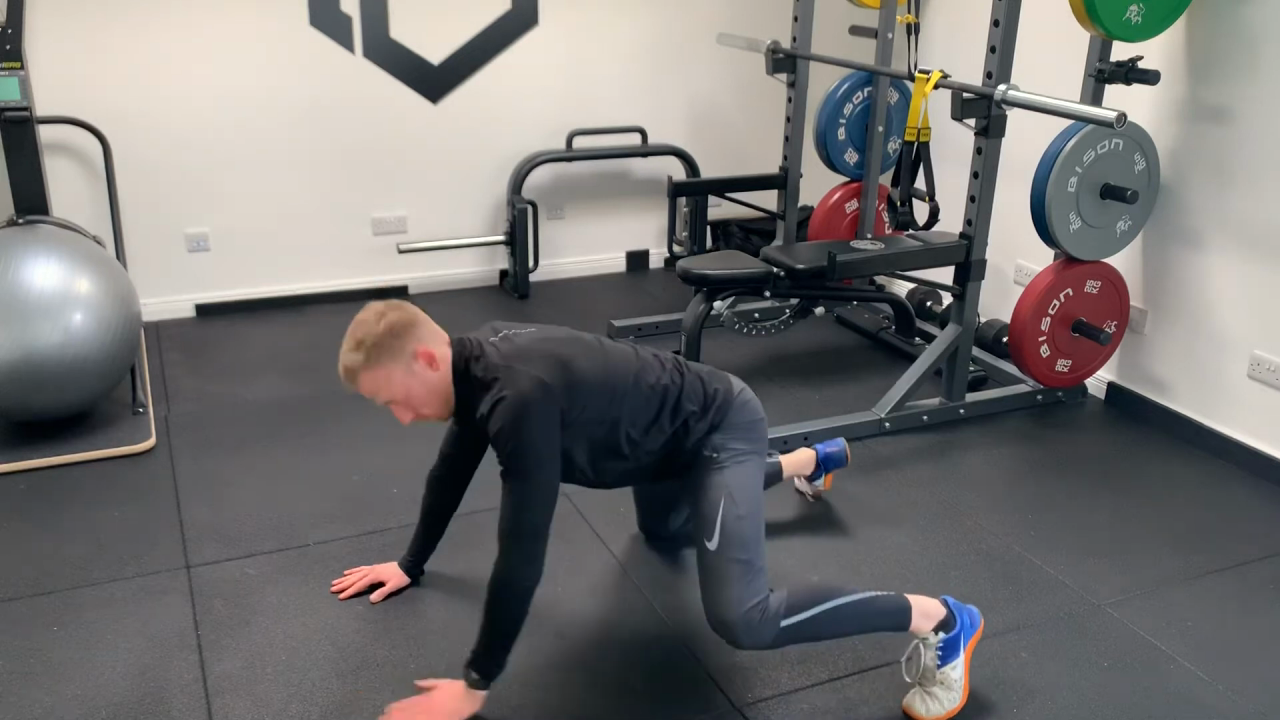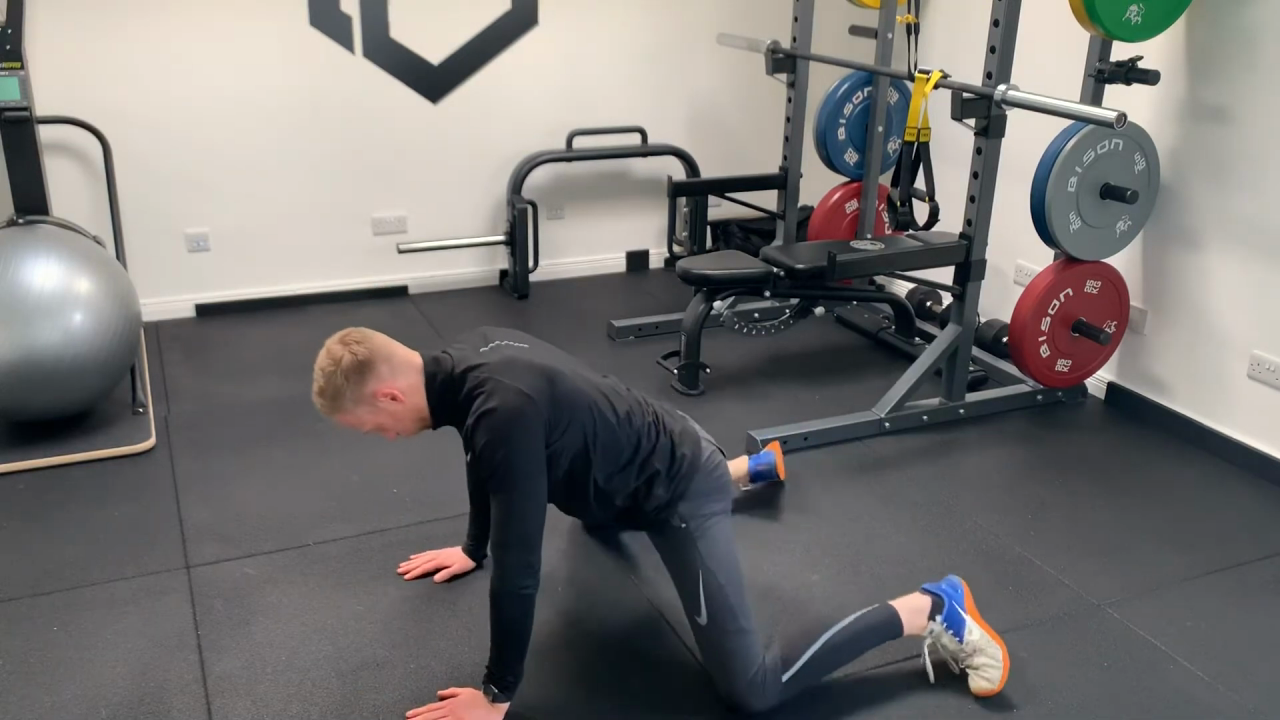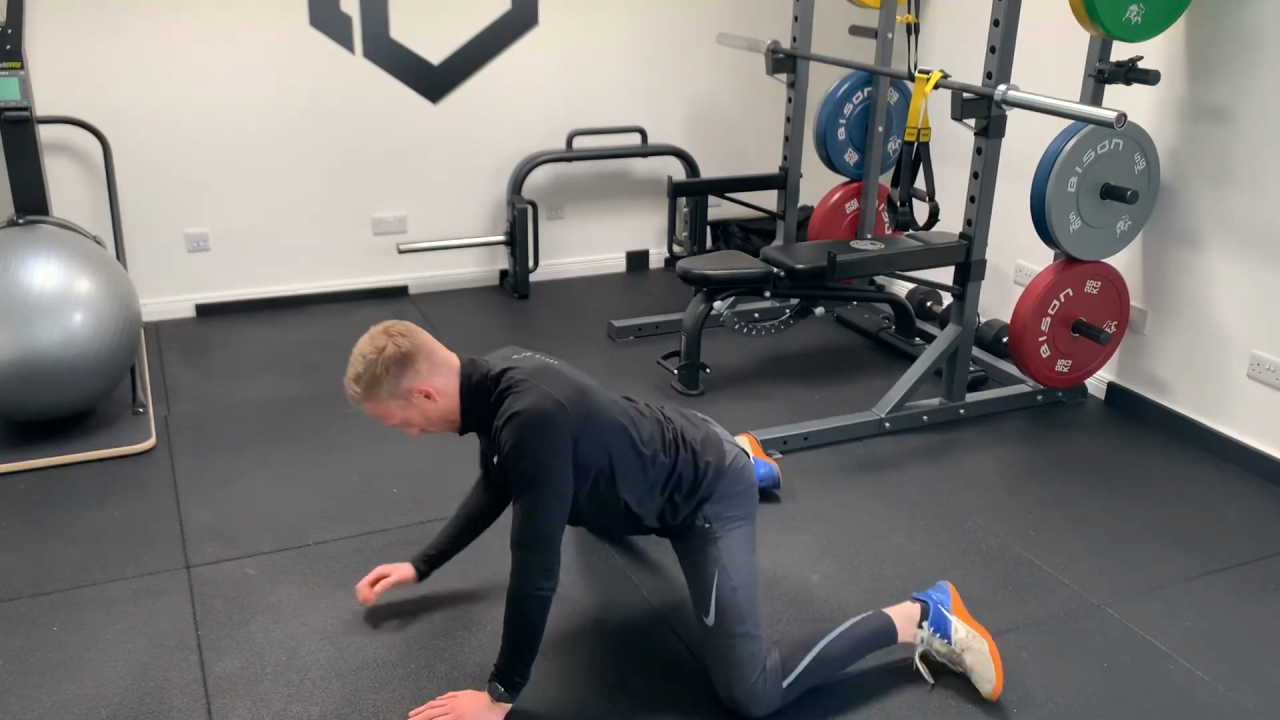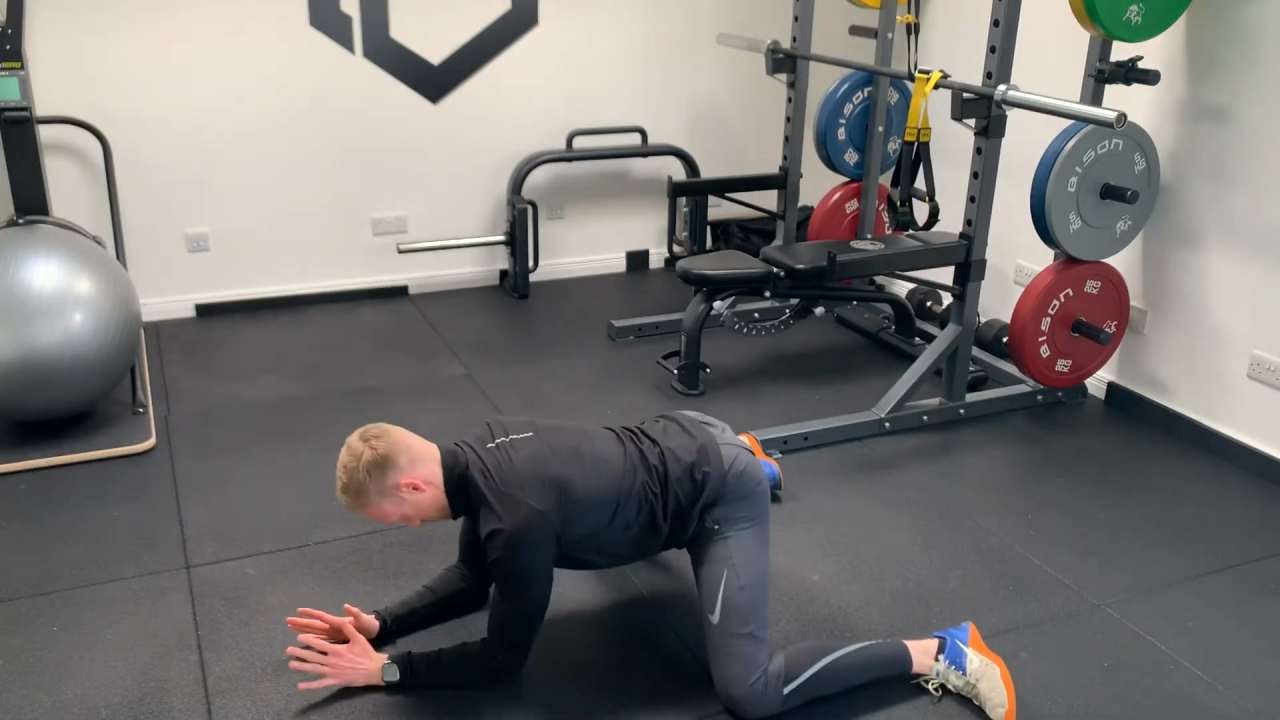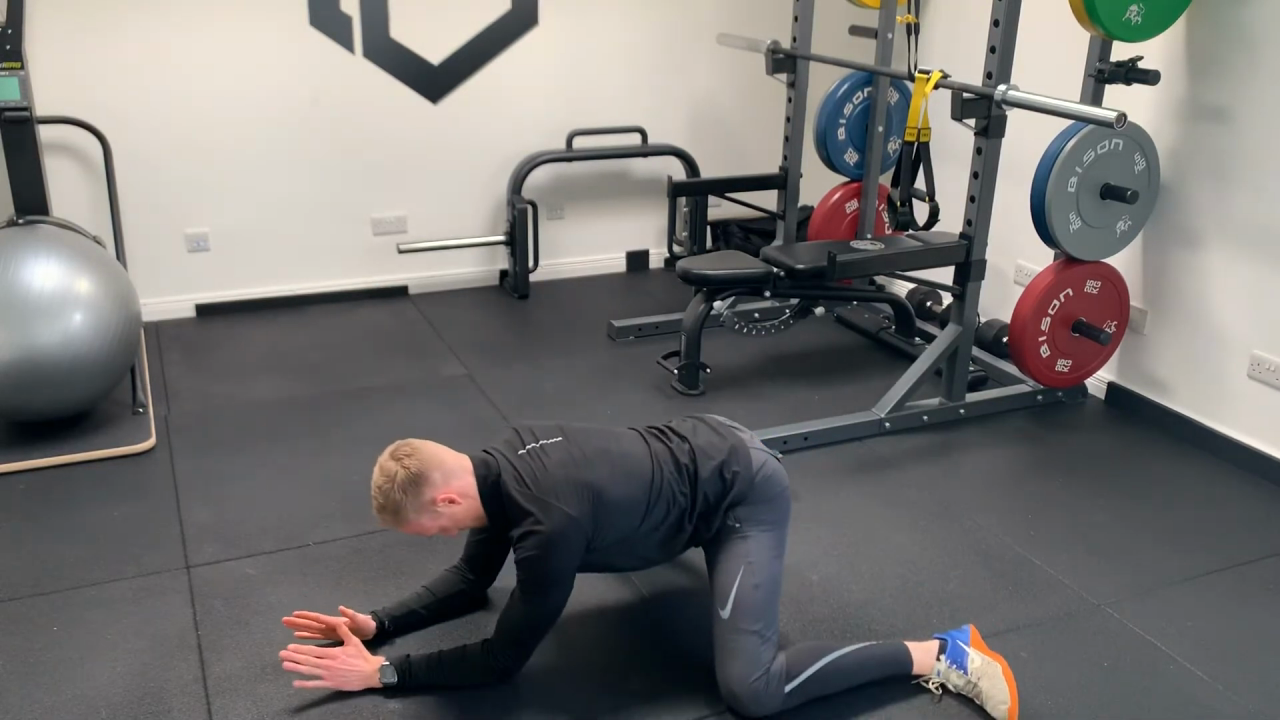
dt=1s
person 1, frame 1
left shoulder: (520, 395)
right shoulder: (477, 360)
left elbow: (522, 554)
right elbow: (453, 467)
right wrist: (410, 564)
left hip: (720, 425)
right hip: (673, 425)
left knee: (742, 617)
right knee: (661, 533)
left ankle: (939, 620)
right ankle: (810, 462)
person 1, frame 2
left shoulder: (503, 410)
right shoulder: (467, 357)
left elbow: (519, 568)
right elbow: (483, 463)
right wrist: (471, 547)
left hip: (679, 490)
right hip: (647, 460)
right knee: (595, 514)
left ankle: (931, 609)
right ankle: (750, 468)
person 1, frame 3
left shoulder: (533, 418)
right shoulder: (492, 382)
left elbow: (536, 570)
right elbow: (493, 488)
right wrist: (419, 566)
left hip: (708, 493)
right hip: (672, 456)
right knee: (591, 516)
left ankle: (920, 618)
right ankle: (742, 457)
person 1, frame 4
left shoulder: (516, 517)
right shoulder: (476, 454)
left elbow: (504, 656)
right elbow: (471, 580)
right wrist: (381, 623)
left hip: (722, 494)
right hip: (681, 439)
left ankle: (938, 654)
right ankle: (748, 457)
person 1, frame 5
left shoulder: (550, 522)
right shoulder: (496, 463)
left elbow: (505, 656)
right elbow: (471, 579)
right wrist: (379, 623)
left hip: (745, 493)
right hip: (699, 443)
left ankle: (940, 656)
